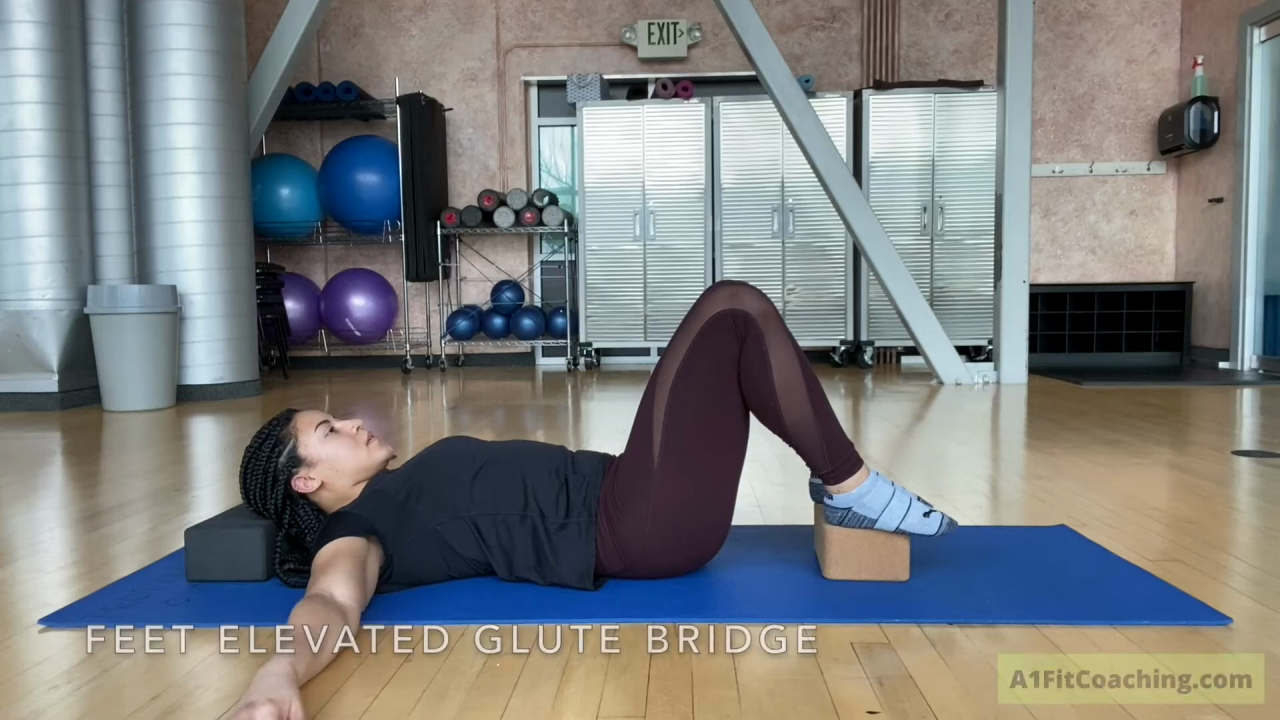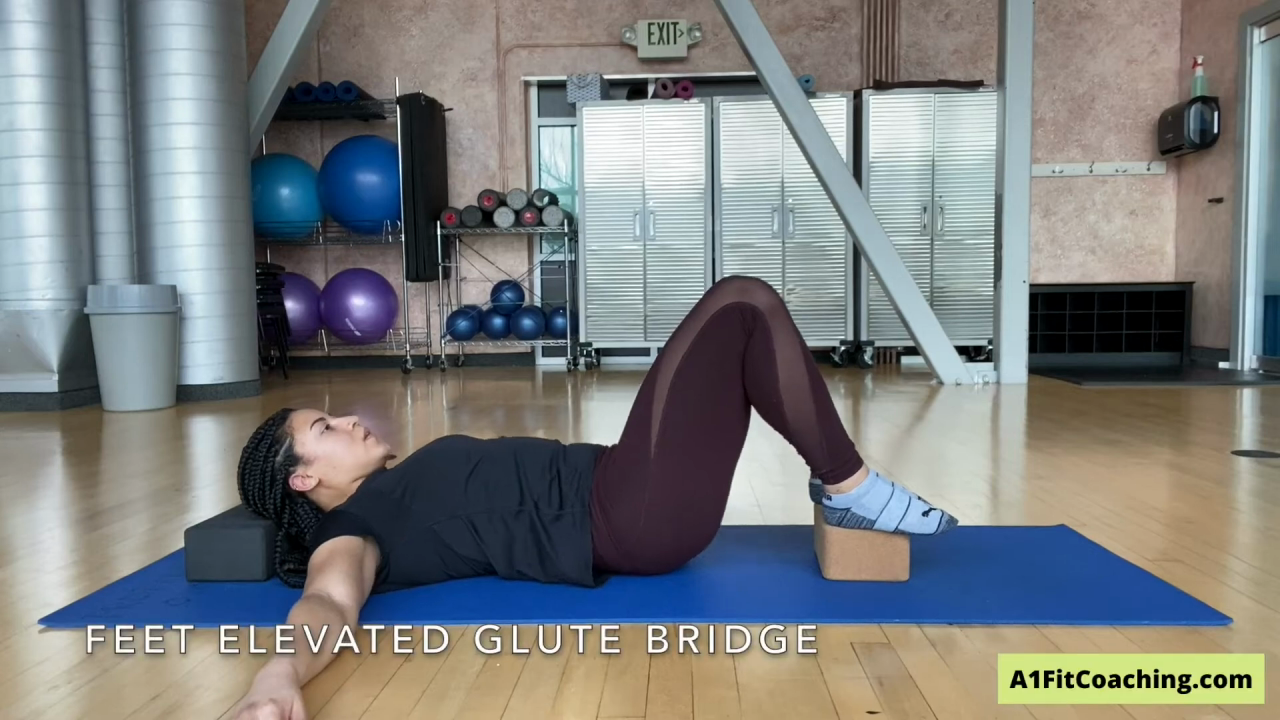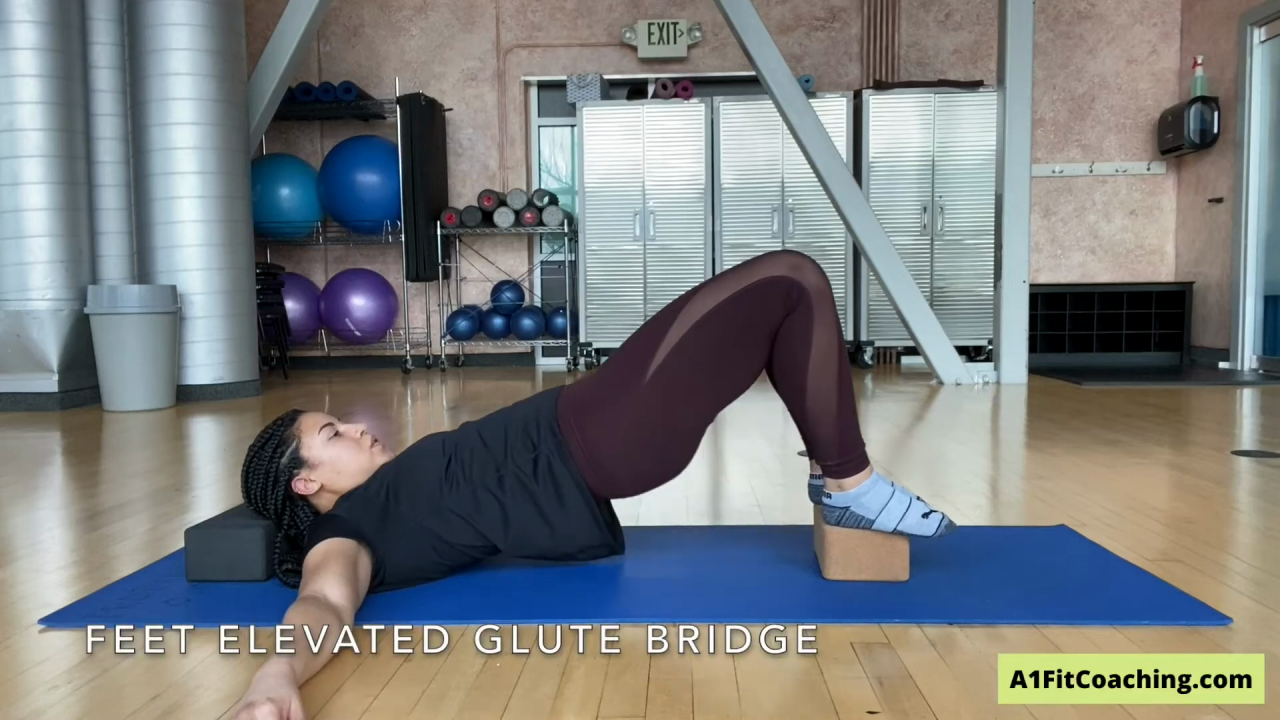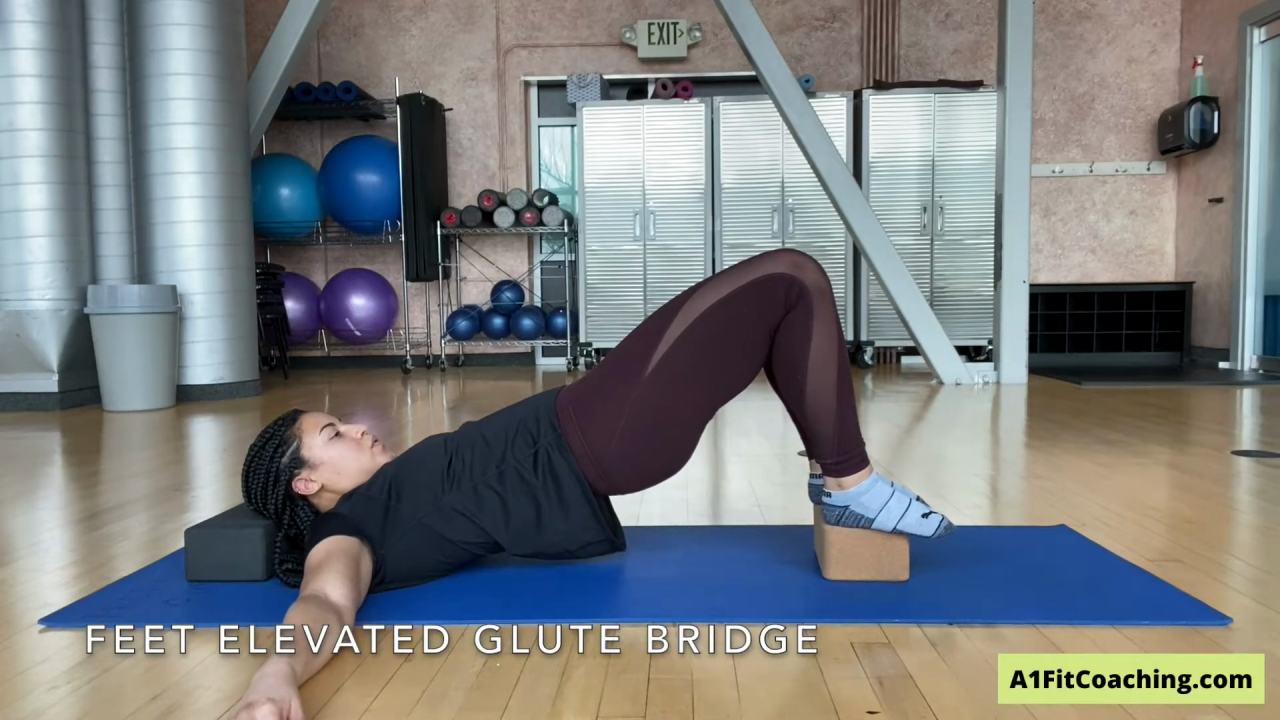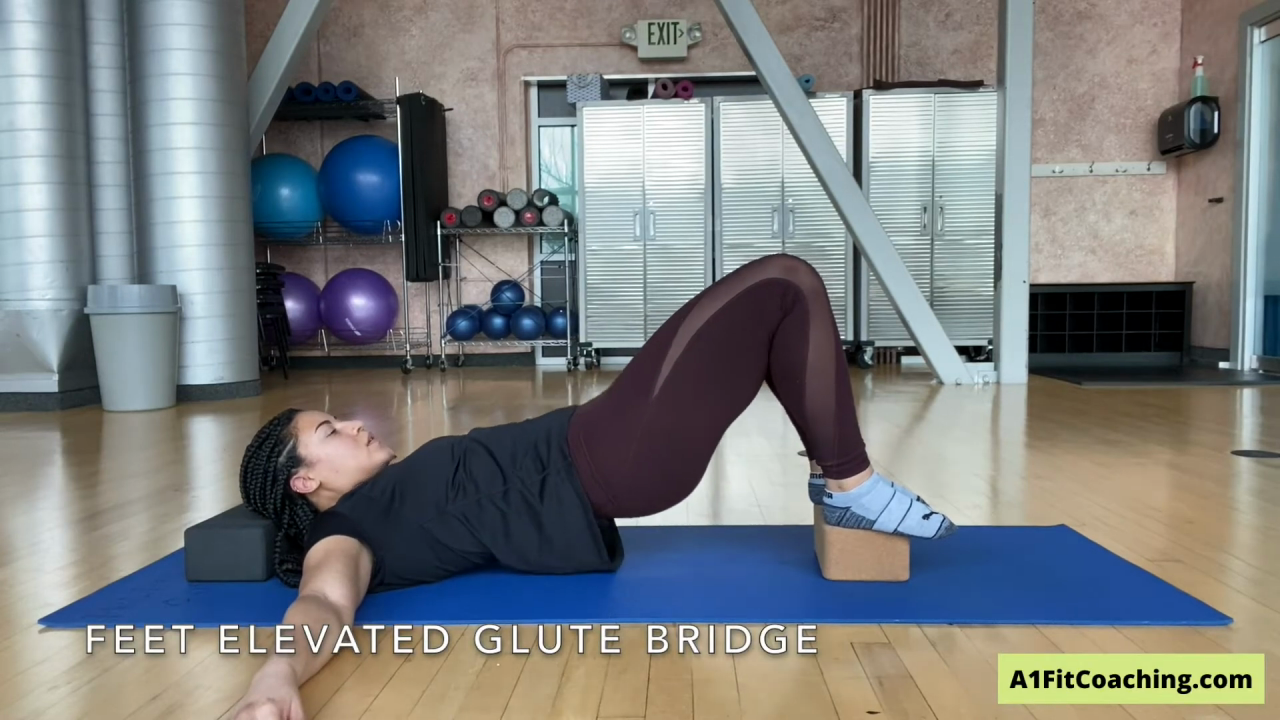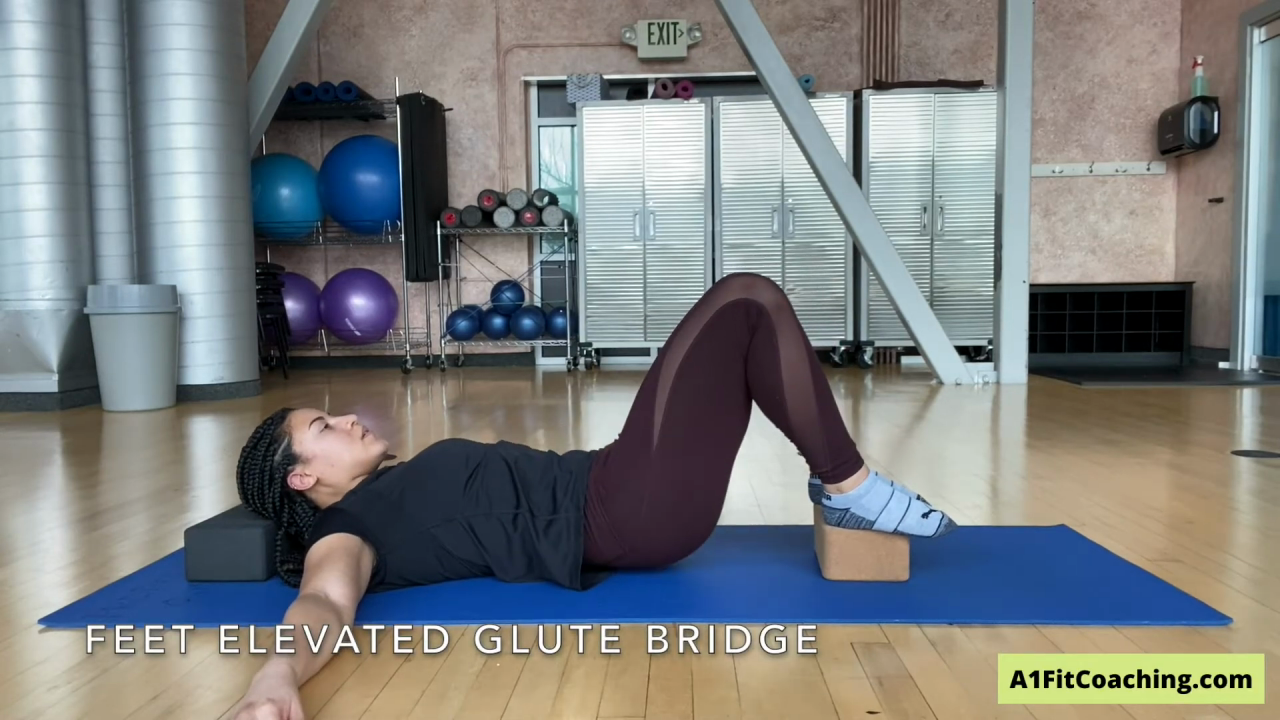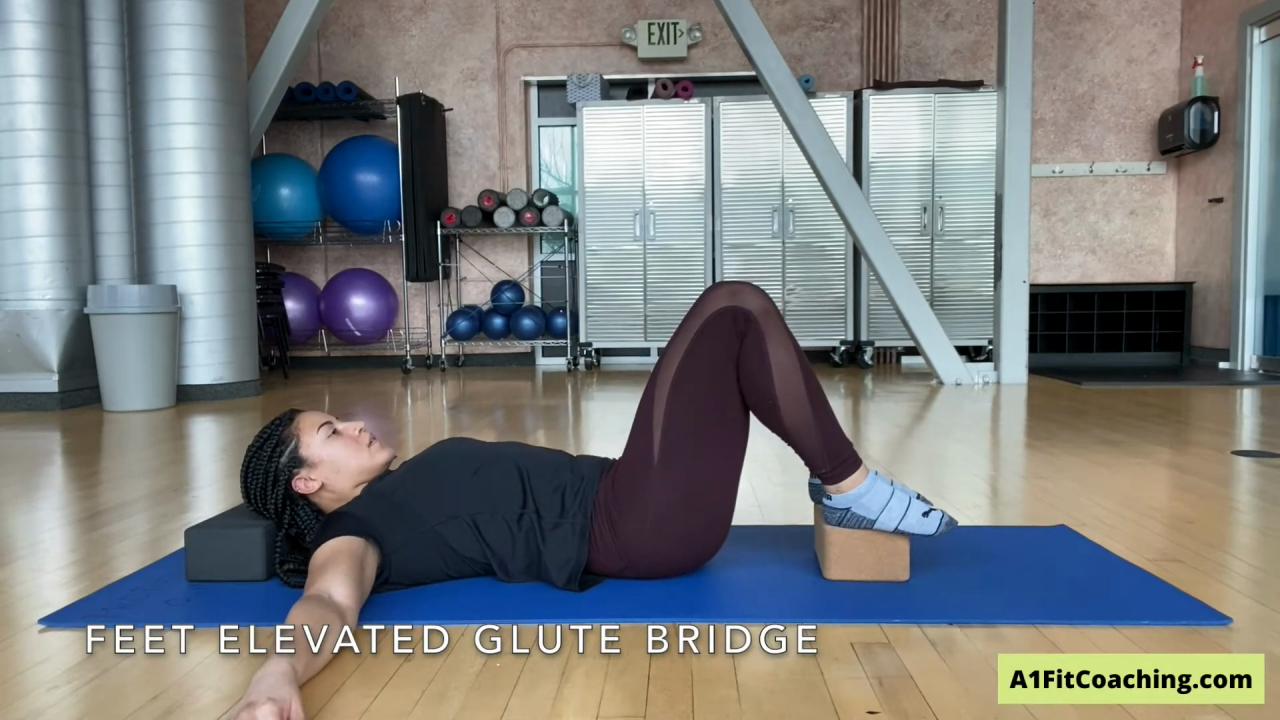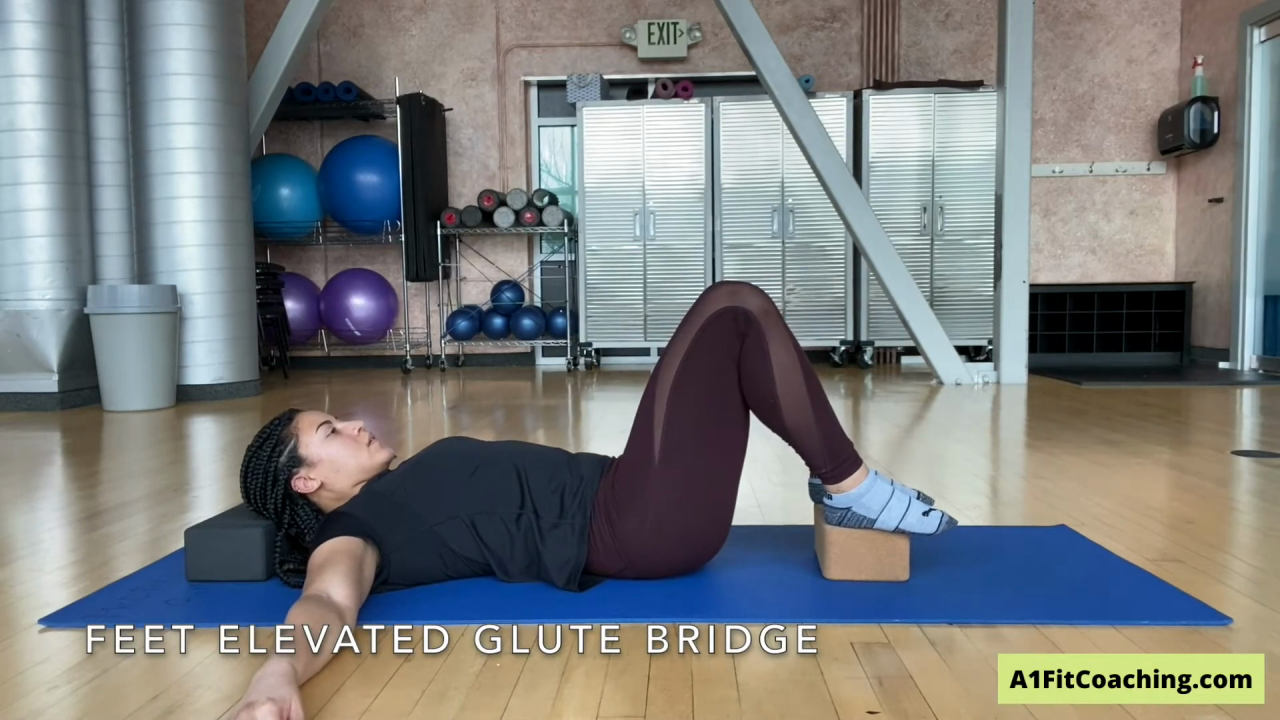
dt=0.5s
person 1, frame 1
left shoulder: (392, 501)
right shoulder: (355, 535)
right elbow: (330, 605)
left hip: (619, 498)
right hip: (649, 524)
left knee: (734, 315)
right knee: (734, 312)
left ankle: (846, 487)
right ankle: (852, 490)
person 1, frame 2
left shoulder: (385, 499)
right shoulder: (351, 534)
right elbow: (328, 603)
left hip: (611, 487)
right hip: (643, 515)
left knee: (741, 312)
right knee: (744, 306)
left ankle: (845, 489)
right ankle: (851, 490)
person 1, frame 3
left shoulder: (376, 508)
right shoulder: (345, 536)
right elbow: (325, 603)
left hip: (595, 440)
right hip: (610, 435)
left knee: (784, 288)
right knee: (793, 280)
left ankle: (841, 481)
right ankle: (850, 487)
person 1, frame 4
left shoulder: (376, 505)
right shoulder: (347, 535)
right elbow: (326, 602)
left hip: (592, 435)
right hip: (607, 434)
left knee: (786, 291)
right knee: (792, 281)
left ankle: (844, 483)
right ankle: (849, 486)
person 1, frame 5
left shoulder: (382, 503)
right shoulder: (344, 535)
right elbow: (326, 602)
left hip: (600, 457)
right hip: (617, 458)
left knee: (778, 291)
right knee: (785, 284)
left ankle: (843, 483)
right ankle: (852, 489)
person 1, frame 6
left shoulder: (384, 496)
right shoulder: (346, 532)
right elbow: (326, 602)
left hip: (603, 494)
right hip: (635, 509)
left knee: (747, 313)
right knee: (746, 301)
left ankle: (844, 487)
right ankle: (850, 490)
person 1, frame 7
left shoulder: (392, 499)
right shoulder: (353, 535)
right elbow: (329, 602)
left hip: (618, 502)
right hip: (646, 526)
left knee: (736, 317)
right knee: (734, 310)
left ankle: (847, 490)
right ankle: (850, 490)
person 1, frame 8
left shoulder: (389, 499)
right shoulder: (351, 535)
right elbow: (328, 603)
left hip: (612, 493)
right hip: (645, 526)
left knee: (737, 318)
right knee: (735, 310)
left ankle: (848, 490)
right ankle: (851, 489)
